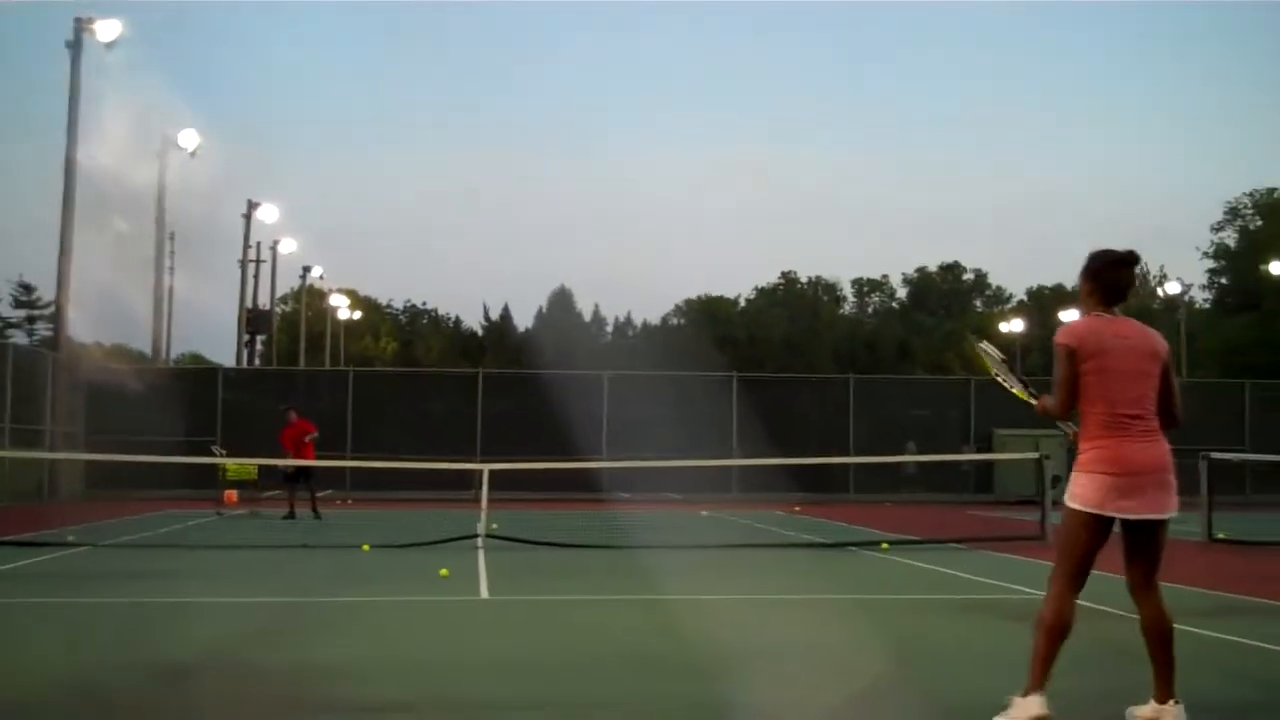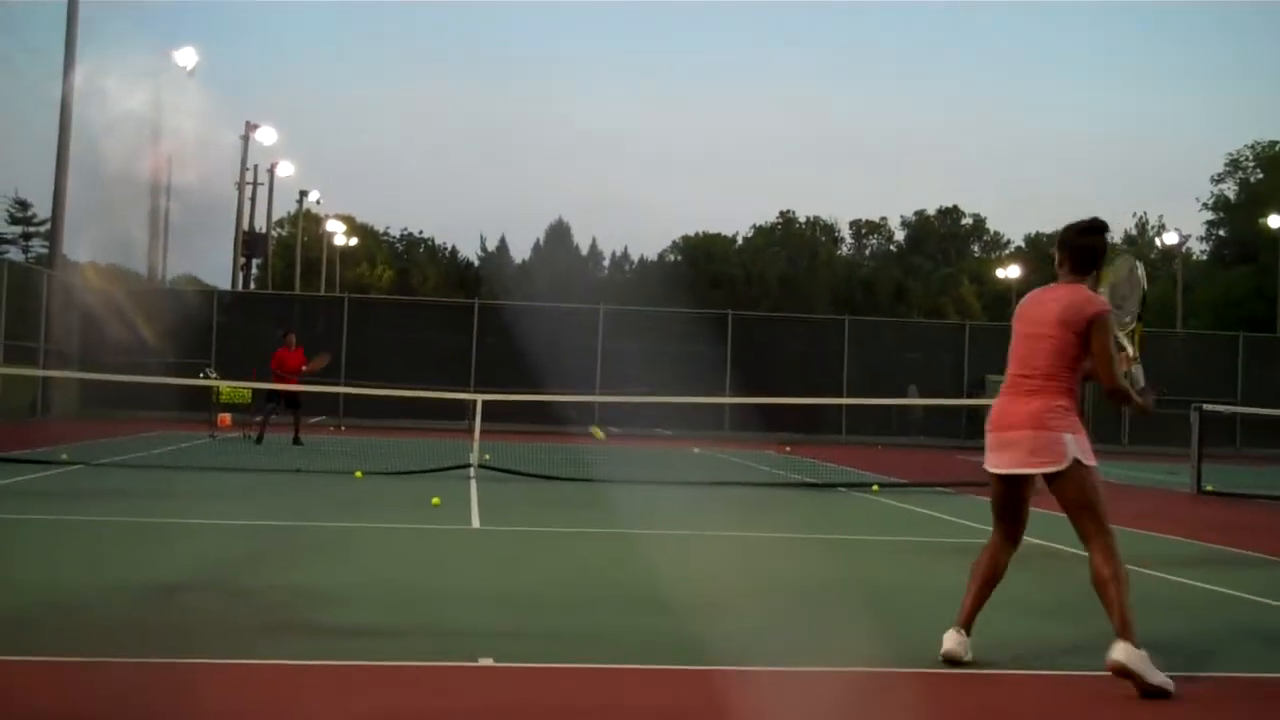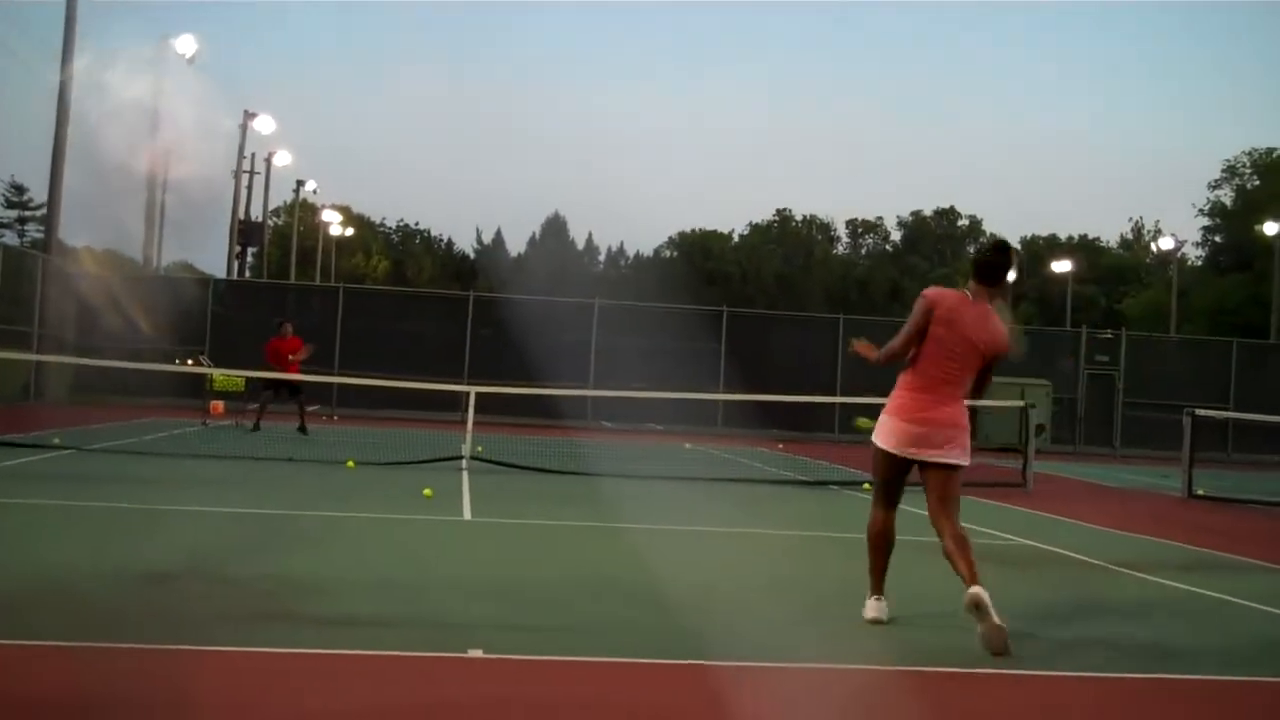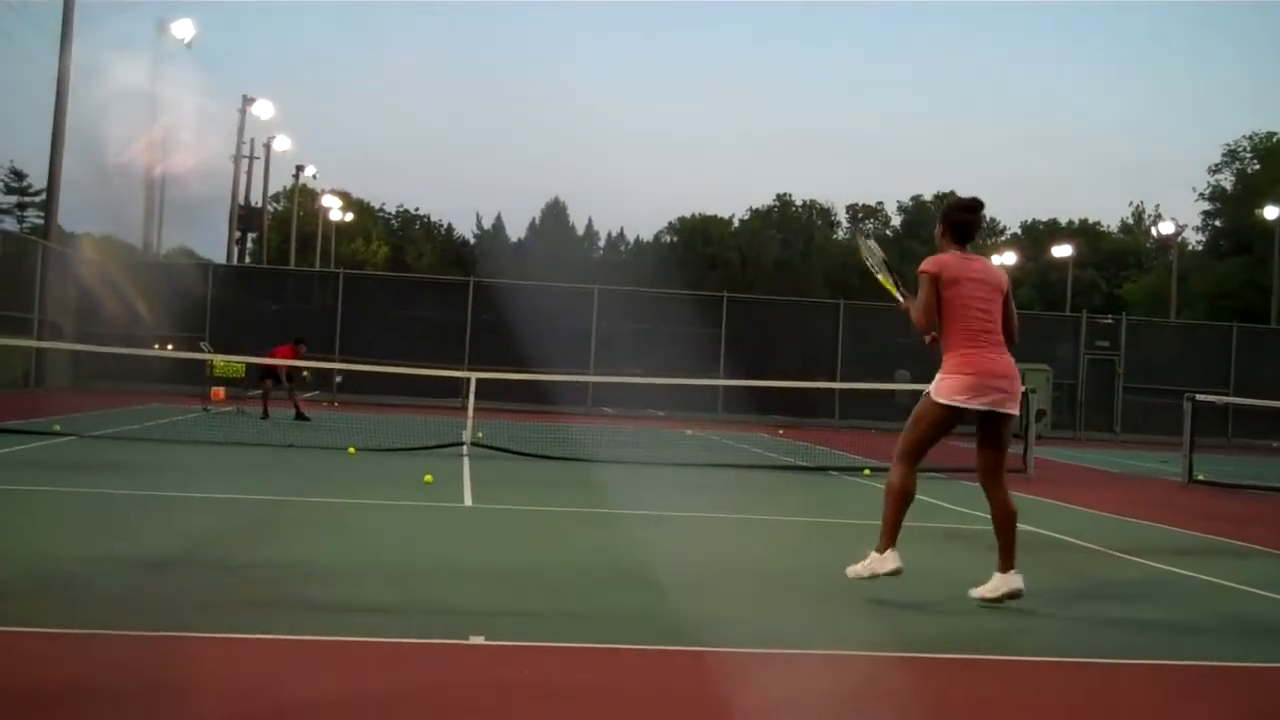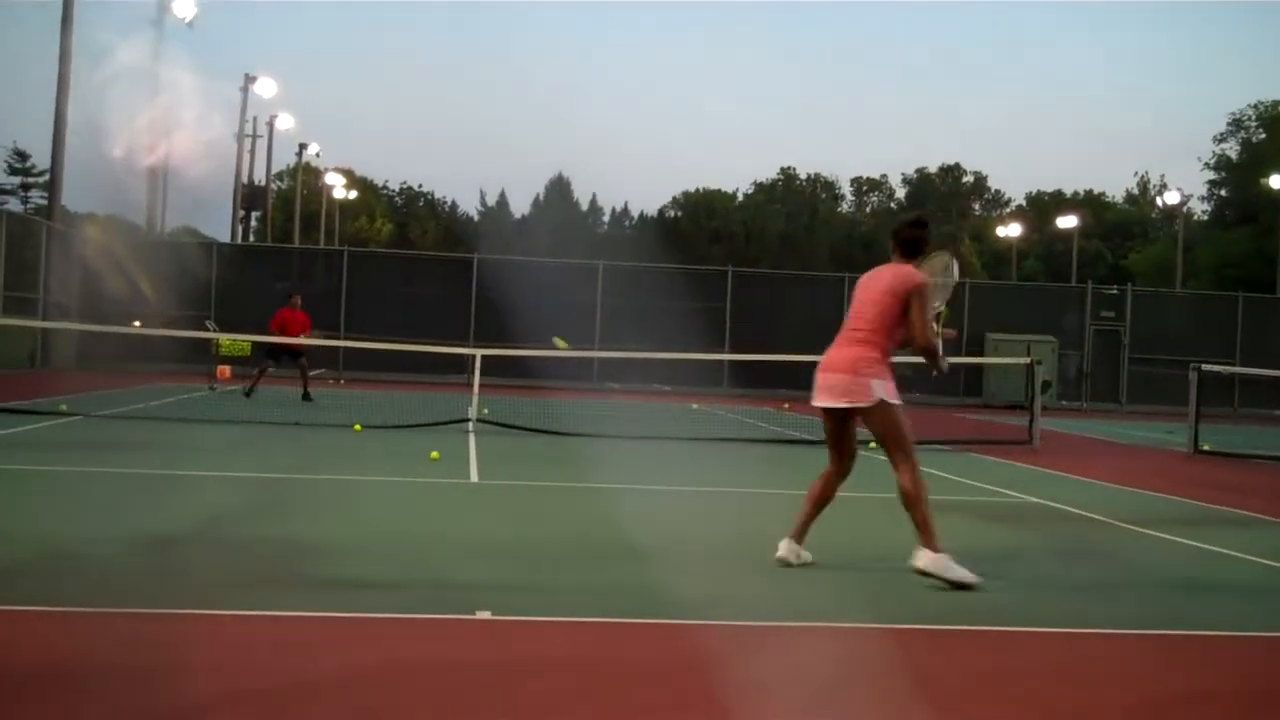
dt=0.7s
person 1, frame 1
left shoulder: (1073, 334)
right shoulder: (1154, 340)
left elbow: (1062, 408)
right elbow: (1172, 417)
left wrist: (1043, 403)
left hip: (1102, 471)
right hip: (1155, 469)
left knee: (1063, 586)
right knee: (1146, 588)
person 1, frame 2
left shoulder: (1028, 300)
right shoulder: (1093, 307)
right elbow: (1110, 383)
right wrist: (1138, 402)
left hip: (1003, 425)
right hip: (1050, 430)
left knee: (1005, 537)
right knee: (1101, 543)
left ankle: (959, 633)
right ankle: (1127, 647)
person 1, frame 3
left shoulder: (935, 297)
right shoulder: (999, 336)
left elbow: (899, 350)
left wrist: (877, 355)
left hip: (903, 417)
right hip: (947, 429)
left knee: (884, 506)
right knee: (947, 522)
left ankle: (876, 599)
right ankle: (975, 589)
person 1, frame 4
left shoulder: (934, 266)
right shoulder: (997, 273)
left elbow: (923, 323)
right elbow: (1011, 335)
left wrist: (914, 308)
left hip: (961, 376)
right hip: (1003, 377)
left knee: (904, 458)
right knee: (993, 480)
left ankle: (886, 551)
right ankle: (1007, 573)
person 1, frame 5
left shoulder: (868, 278)
right shoulder: (915, 281)
right elbow: (920, 340)
left wrist: (899, 337)
right wrist: (937, 360)
left hip: (830, 371)
right hip: (865, 374)
left knee: (839, 466)
right knee: (906, 463)
left ankle: (792, 542)
right ankle: (930, 551)
